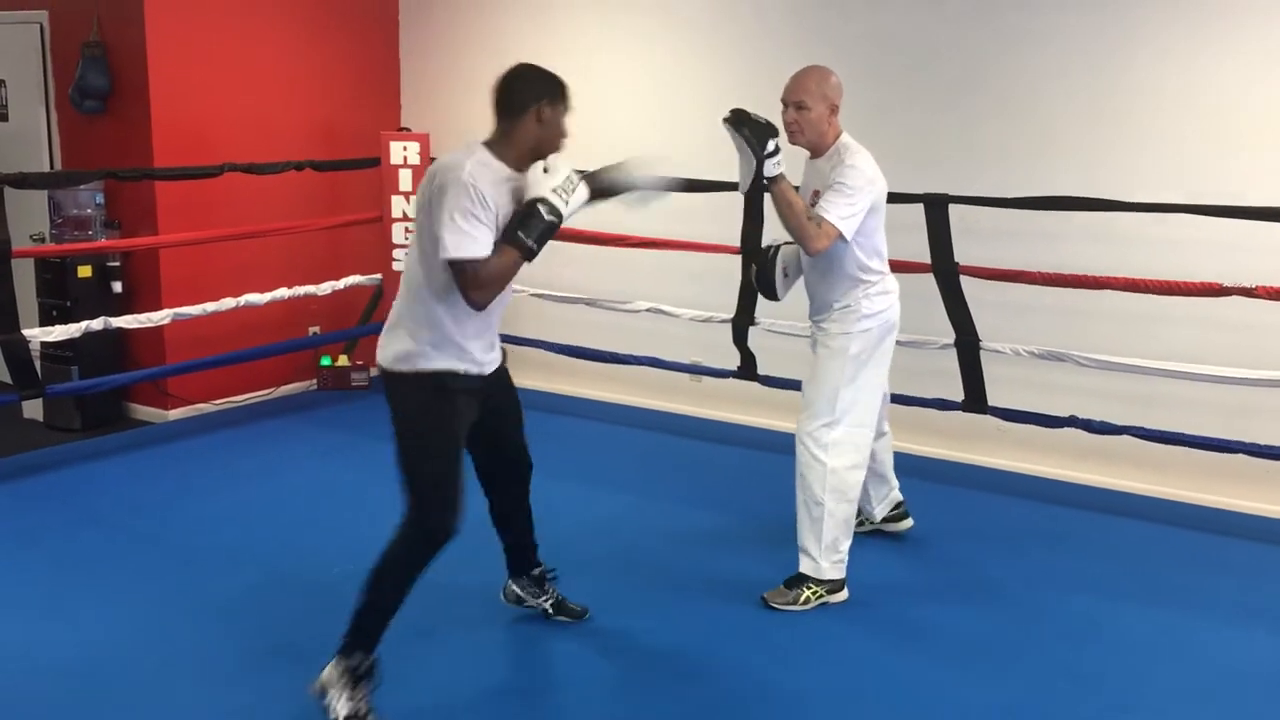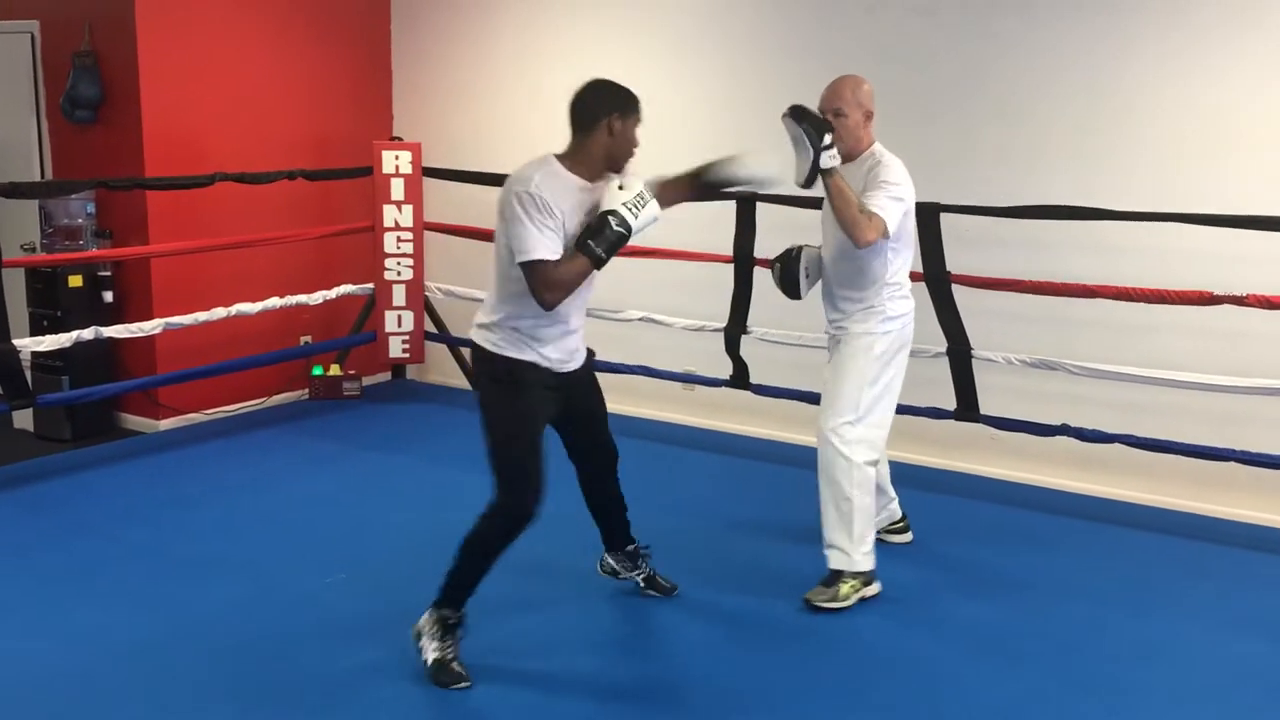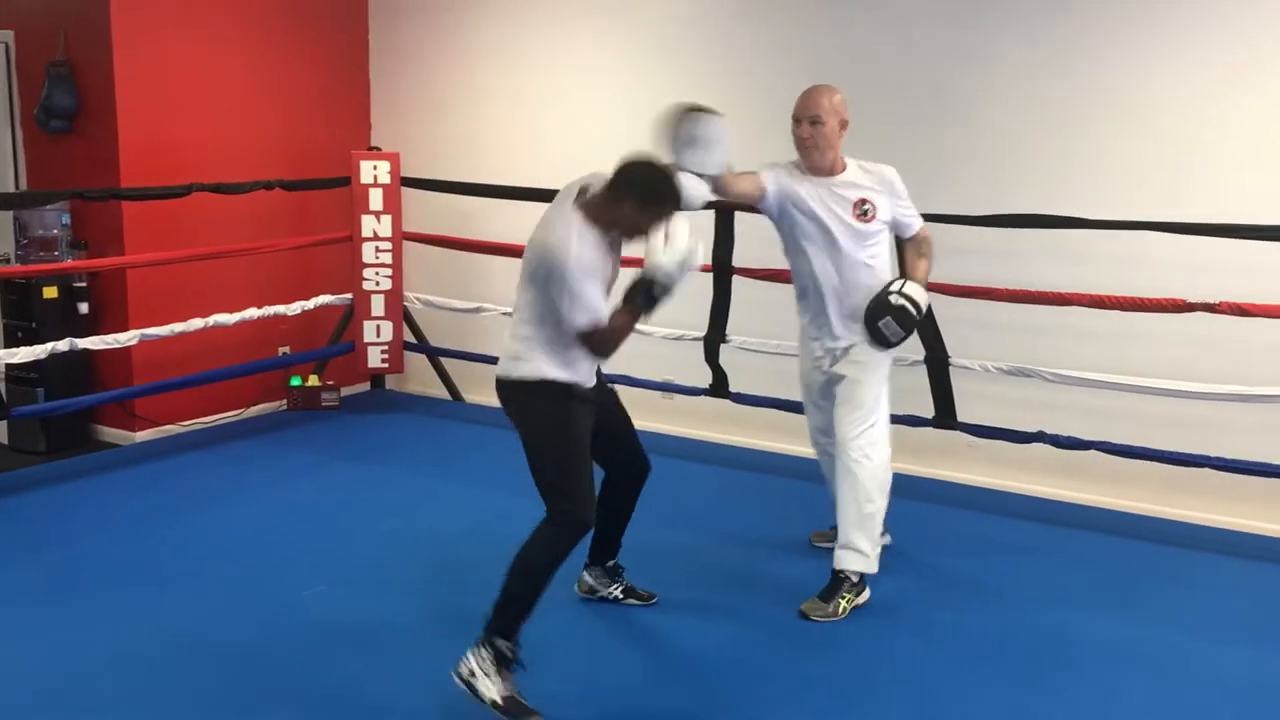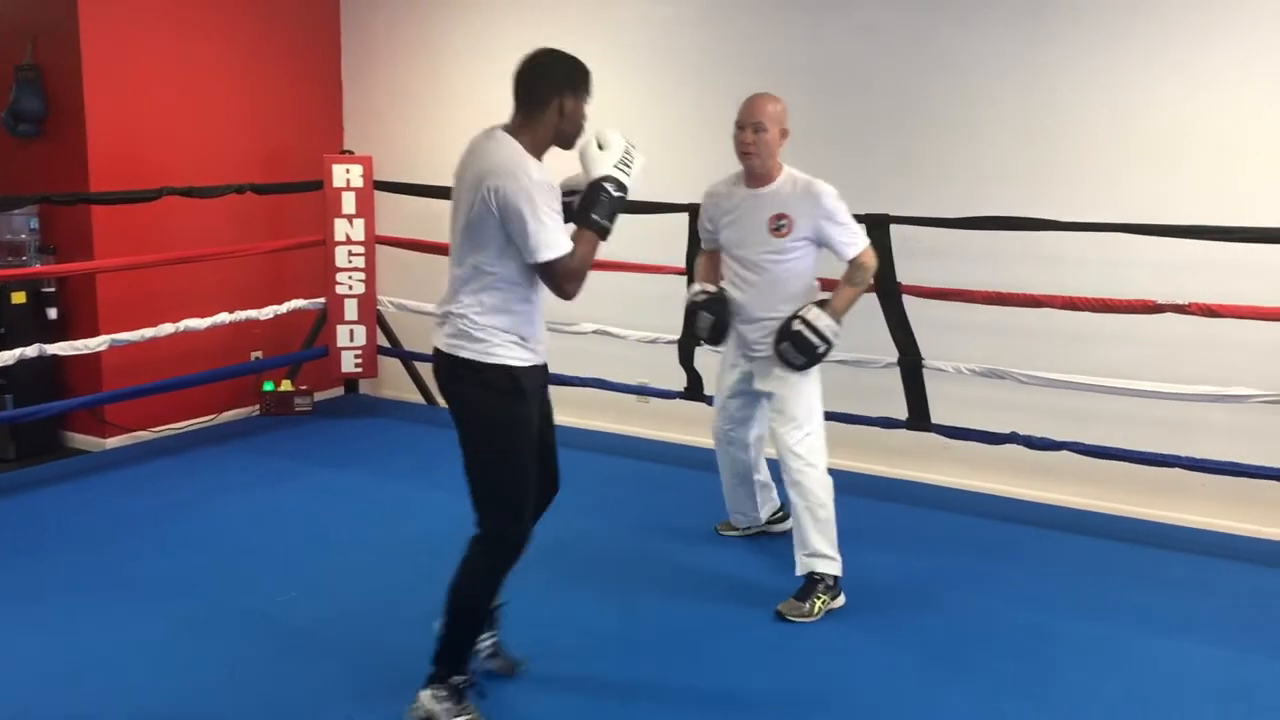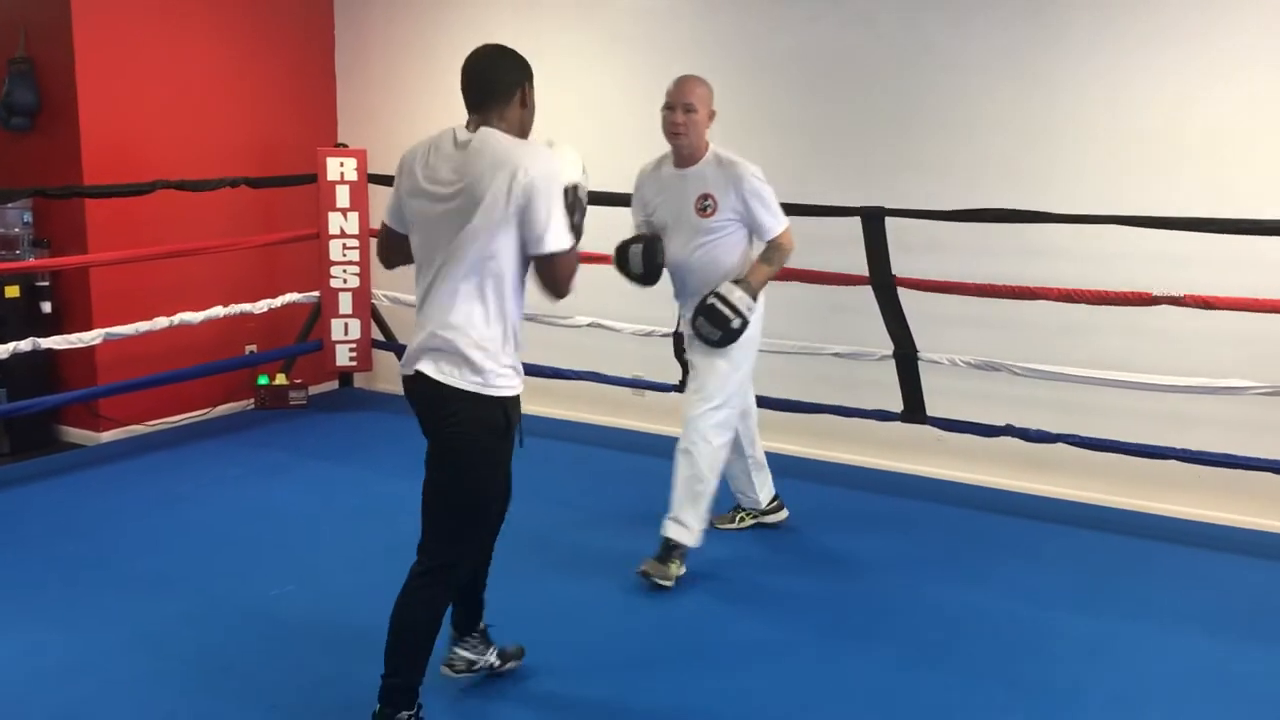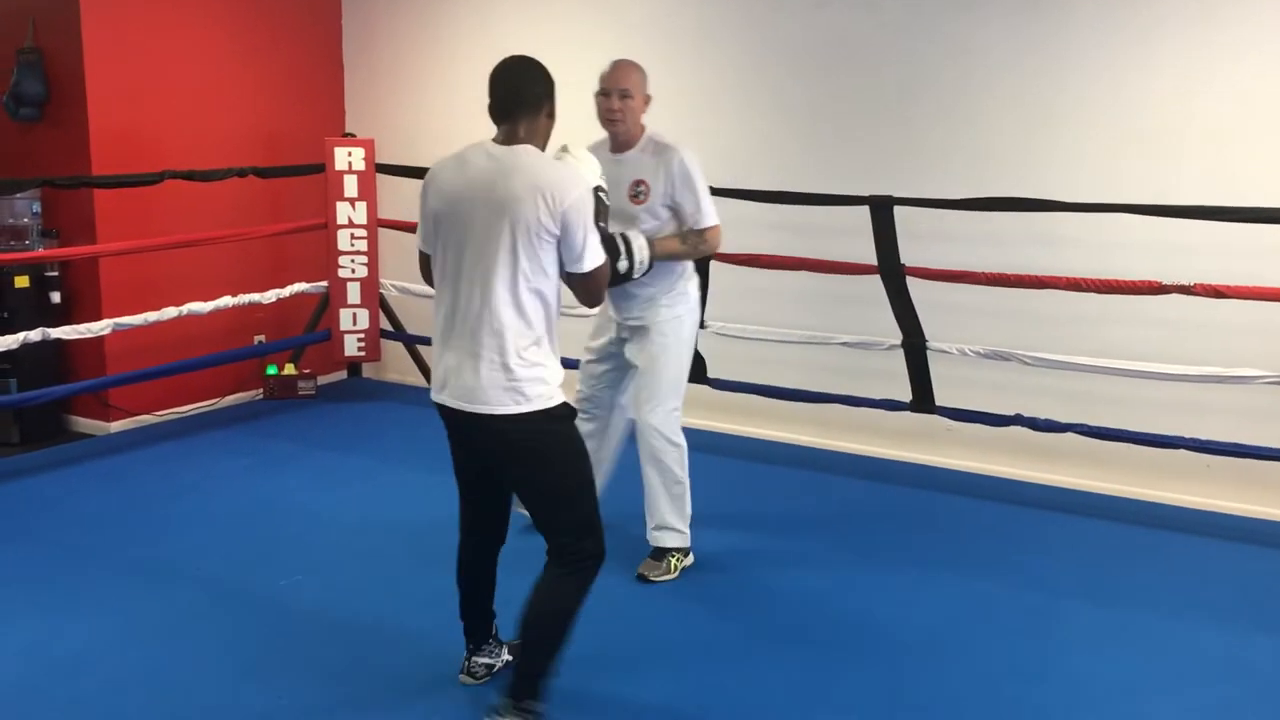
dt=0.4s
person 1, frame 1
left shoulder: (512, 171)
right shoulder: (465, 175)
left elbow: (576, 187)
right elbow: (476, 286)
left wrist: (606, 181)
right wrist: (540, 221)
left hip: (479, 361)
right hip: (427, 371)
left knee: (512, 472)
right knee: (431, 523)
left ankle: (528, 581)
right ankle: (350, 666)
person 1, frame 2
left shoulder: (602, 180)
right shoulder: (535, 188)
left elbow: (661, 194)
right elbow: (548, 289)
left wrist: (715, 175)
right wrist: (609, 232)
left hip: (567, 356)
right hip: (512, 361)
left knee: (599, 460)
right knee: (517, 502)
left ankle: (625, 557)
right ankle: (440, 621)
person 1, frame 3
left shoulder: (587, 193)
right shoulder: (567, 253)
right elbow: (596, 340)
right wrist: (654, 282)
left hip: (575, 377)
right hip: (540, 384)
left knee: (631, 467)
right knee: (570, 515)
left ankle: (602, 575)
right ankle: (489, 655)
person 1, frame 4
left shoulder: (489, 145)
right shoulder: (519, 175)
right elbow: (567, 279)
left wrist: (575, 195)
right wrist: (605, 198)
left hip: (500, 357)
right hip: (490, 365)
left knee: (542, 486)
right knee: (502, 527)
left ankle: (478, 629)
person 1, frame 5
left shoulder: (419, 157)
right shoulder: (526, 164)
left elbow: (389, 252)
right elbow: (558, 280)
right wrist: (567, 207)
left hip: (428, 370)
right hip: (477, 382)
left knee: (484, 508)
right knee: (446, 550)
left ankle: (470, 641)
person 1, frame 6
left shoulder: (442, 175)
right shoulder: (561, 184)
right elbow: (592, 290)
right wrist: (596, 220)
left hip: (454, 390)
right hip: (523, 401)
left knee: (481, 520)
right knee: (579, 553)
left ankle: (482, 647)
person 2, frame 1
left shoulder: (853, 169)
right shoulder: (817, 163)
left elbow: (817, 239)
left wrist: (771, 171)
right wrist: (790, 259)
left hip: (858, 317)
right hip: (842, 314)
left knee: (822, 435)
right knee: (858, 420)
left ankle: (821, 574)
right ankle: (886, 505)
person 2, frame 2
left shoulder: (884, 170)
right shoulder: (840, 170)
left elbow: (864, 235)
left wrist: (829, 164)
right wrist: (811, 261)
left hip: (878, 321)
right hip: (847, 321)
left knee: (841, 433)
right knee: (859, 428)
left ankle: (856, 567)
right ankle: (886, 517)
person 2, frame 3
left shoulder: (882, 181)
right shoulder: (783, 181)
left elbow: (919, 237)
right elbow: (739, 186)
left wrist: (913, 287)
right wrist: (703, 168)
left hip: (870, 337)
right hip: (818, 338)
left knee: (861, 447)
right knee: (830, 440)
left ankle: (853, 573)
right ankle: (867, 527)
person 2, frame 4
left shoulder: (812, 195)
right shoulder: (717, 196)
left elbow: (864, 262)
left wrist: (829, 315)
right wrist: (704, 291)
left hip: (791, 346)
right hip: (739, 343)
left knee: (799, 451)
right knee: (731, 434)
left ankle: (823, 575)
right ankle: (756, 513)
person 2, frame 5
left shoulder: (739, 176)
right shoulder: (650, 177)
left elbow: (781, 243)
right elbow: (647, 238)
left wrist: (744, 292)
right wrist: (637, 257)
left hip: (731, 319)
right hip: (694, 318)
left knee: (700, 423)
right knee: (731, 417)
left ankle: (677, 543)
right ankle: (763, 502)
person 2, frame 6
left shoulder: (673, 160)
right shoulder: (590, 159)
left elbow: (709, 240)
left wrist: (644, 253)
left hip: (666, 310)
right hip: (617, 305)
left knee: (654, 422)
right knee: (590, 400)
left ankle: (671, 541)
